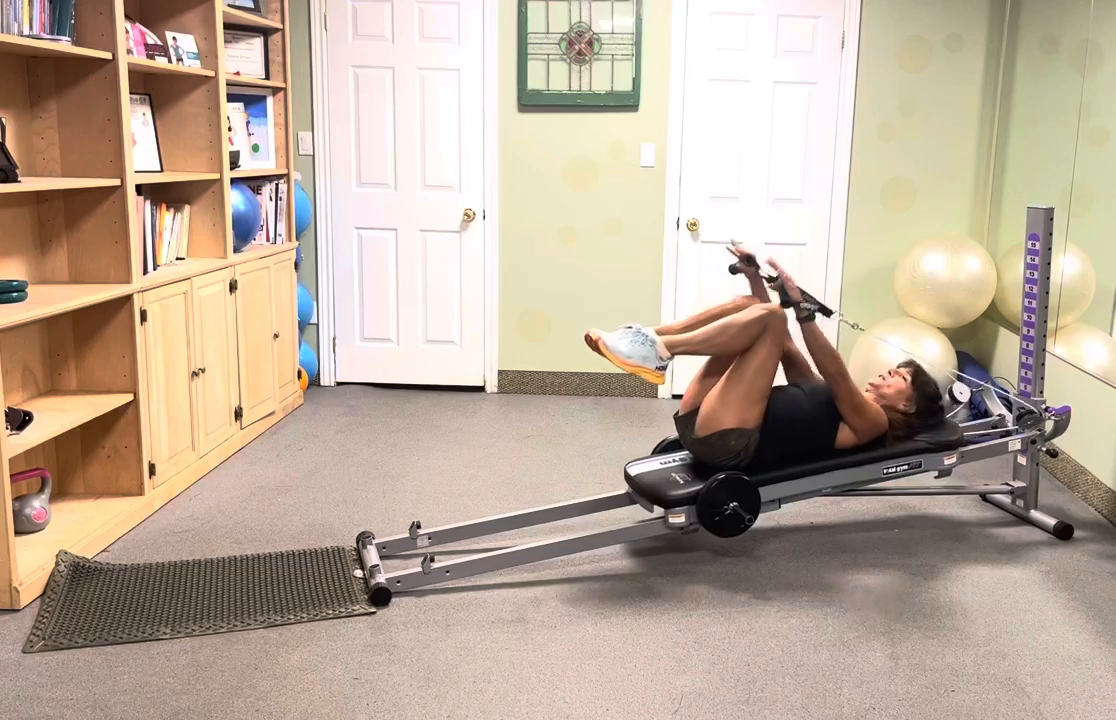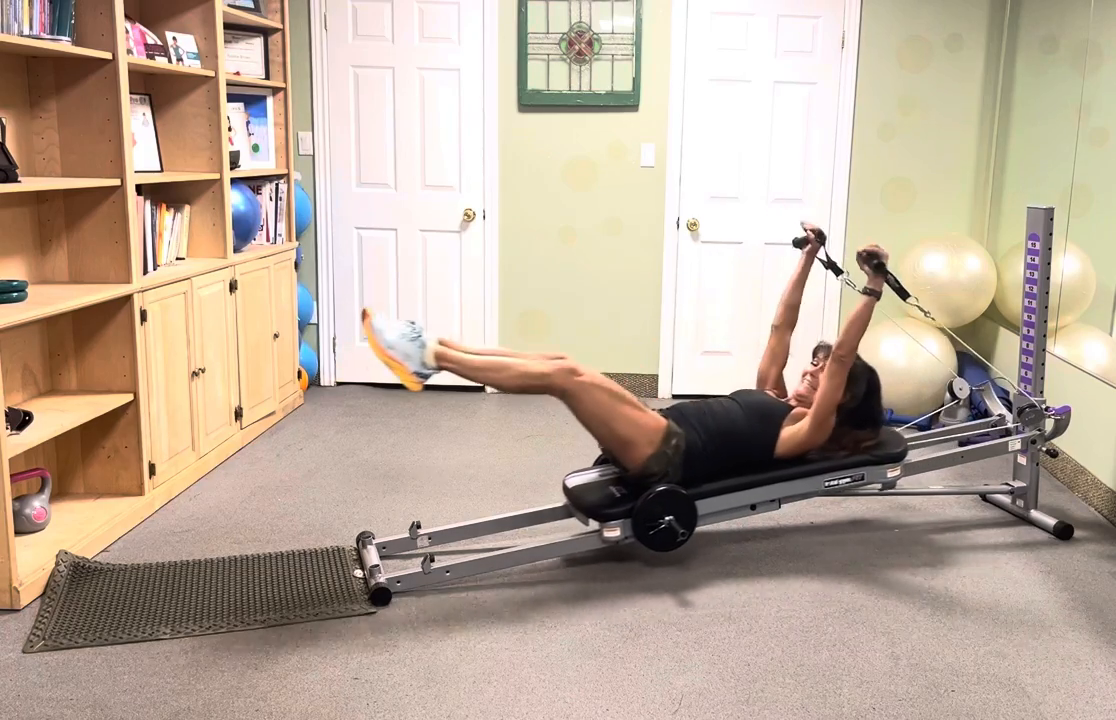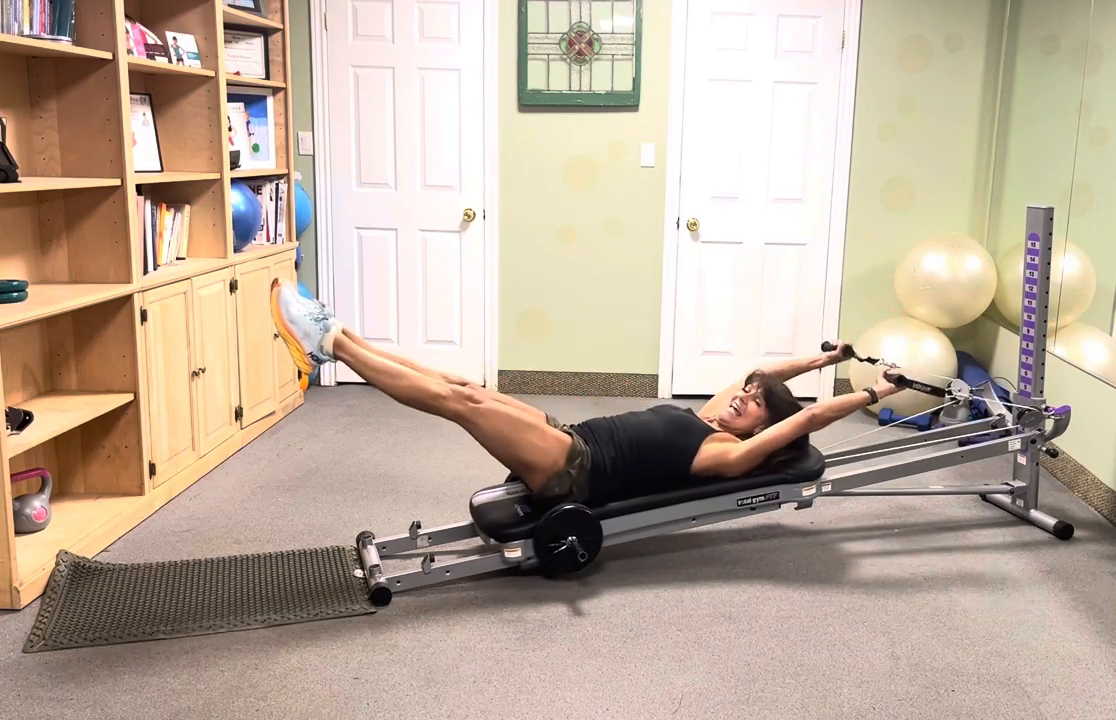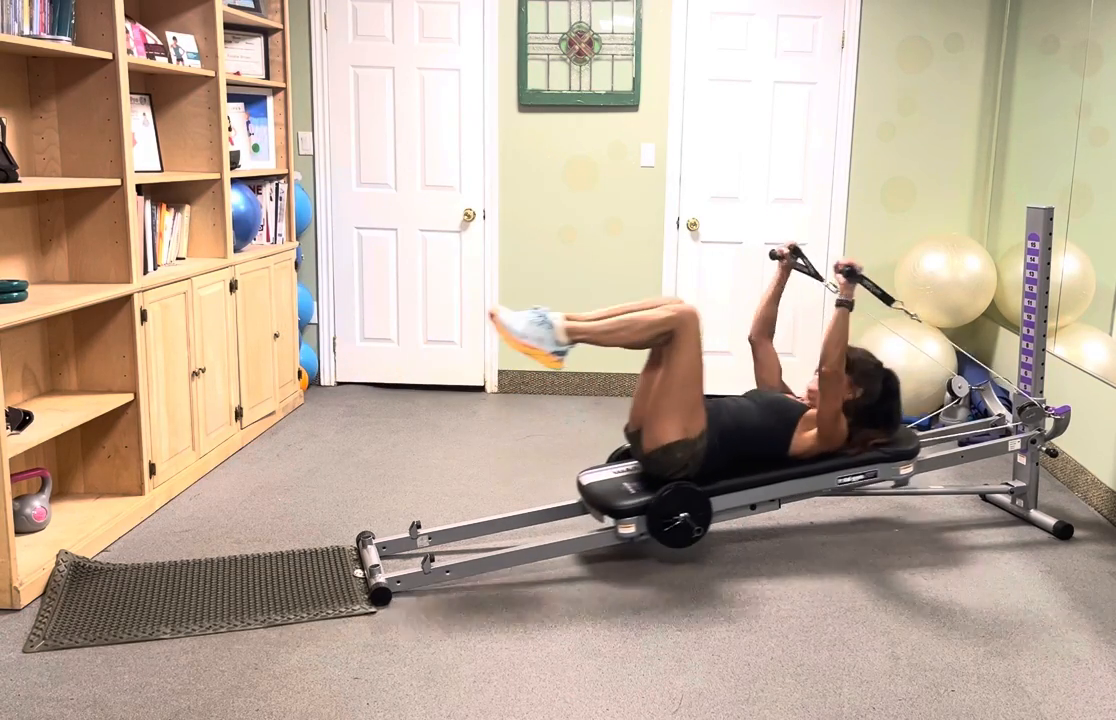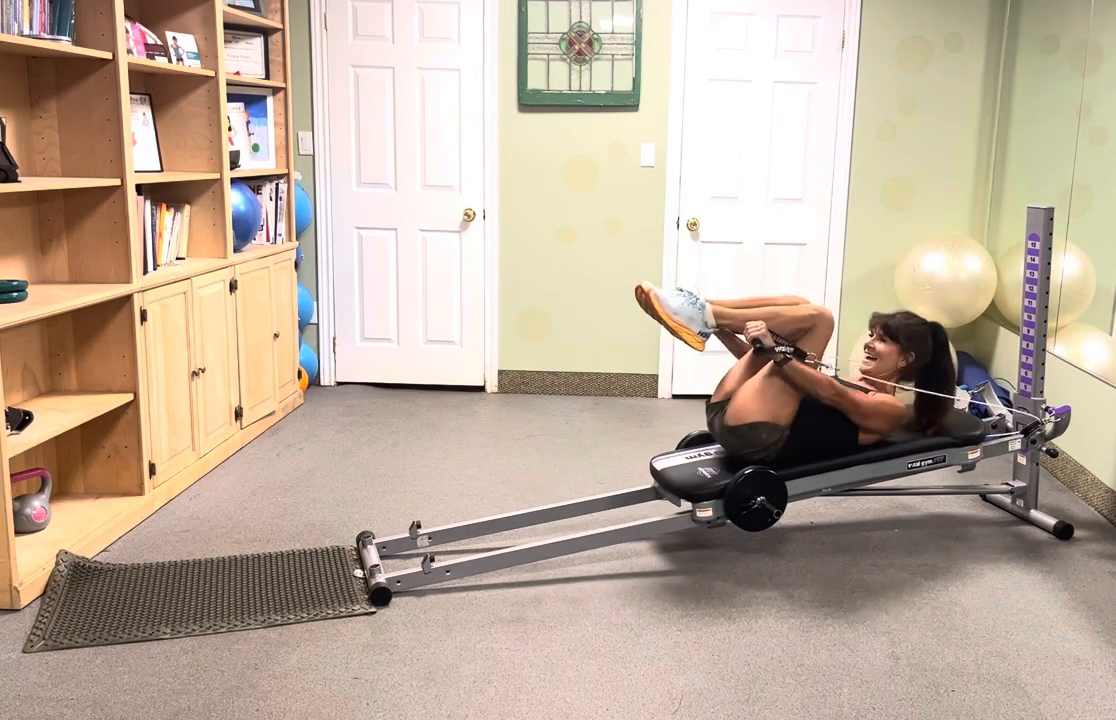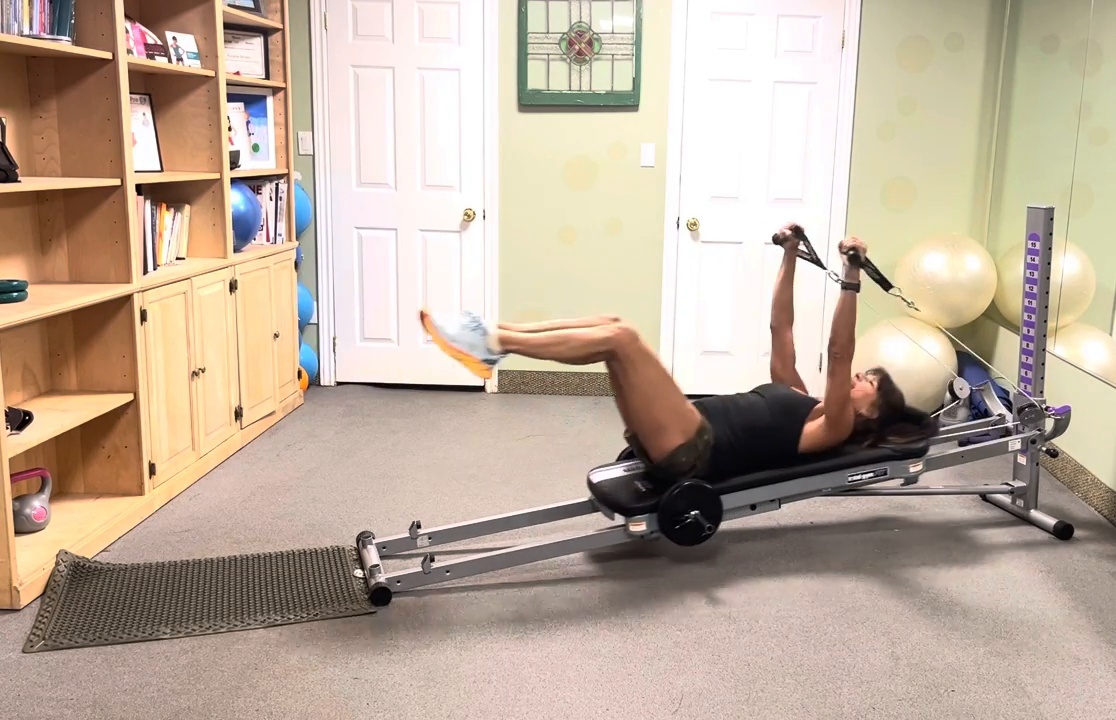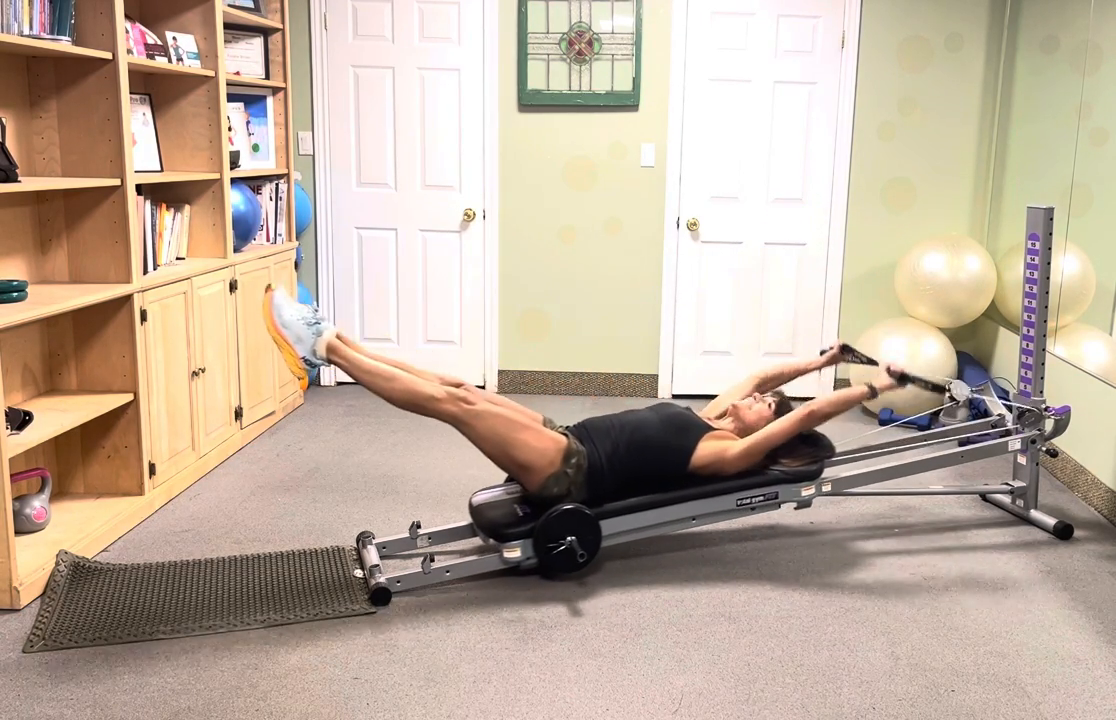
dt=0.7s
person 1, frame 1
left shoulder: (872, 423)
right shoulder: (832, 399)
left elbow: (835, 371)
right elbow: (788, 352)
left wrist: (801, 309)
right wrist: (755, 279)
left hip: (732, 441)
right hip: (700, 423)
left knee: (769, 316)
right knee: (749, 304)
left ankle: (658, 351)
right ankle: (647, 340)
person 1, frame 2
left shoulder: (813, 432)
right shoulder: (773, 401)
left elbow: (842, 359)
right elbow: (781, 327)
left wrist: (871, 290)
right wrist: (808, 259)
left hip: (670, 455)
right hip: (660, 438)
left knee: (562, 373)
right knee: (557, 363)
left ankle: (431, 357)
right ankle: (435, 350)
person 1, frame 3
left shoulder: (734, 454)
right shoulder: (707, 422)
left elbow: (807, 417)
right elbow: (759, 373)
left wrist: (872, 392)
right wrist: (826, 358)
left hip: (578, 473)
right hip: (574, 444)
left knee: (462, 398)
right knee: (463, 386)
left ankle: (331, 343)
right ankle: (335, 338)
person 1, frame 4
left shoulder: (830, 431)
right shoulder: (782, 398)
left elbow: (833, 366)
right elbow: (760, 335)
left wrist: (845, 301)
right wrist: (783, 273)
left hip: (682, 453)
right hip: (654, 437)
left knee: (682, 317)
right knee: (670, 308)
left ankle: (562, 334)
right ankle: (560, 326)
person 1, frame 5
left shoulder: (890, 410)
right shoulder: (849, 386)
left elbow: (830, 393)
left wrist: (775, 351)
right wrist: (721, 329)
left hip: (756, 435)
right hip: (727, 417)
left knee: (818, 318)
right knee: (797, 309)
left ankle: (707, 316)
right ankle: (703, 316)
person 1, frame 6
left shoulder: (834, 429)
right shoulder: (795, 396)
left elbow: (840, 352)
right elbow: (780, 326)
left wrist: (850, 278)
right wrist: (788, 258)
left hip: (691, 452)
right hip: (669, 438)
left knee: (620, 336)
right knee: (611, 326)
left ankle: (495, 344)
right ankle: (496, 336)
person 1, frame 7
left shoulder: (731, 454)
right shoulder: (710, 425)
left elbow: (802, 419)
right elbow: (758, 376)
left wrist: (871, 389)
right wrist: (824, 360)
left hip: (571, 473)
right hip: (567, 440)
left knee: (455, 402)
right knee: (455, 386)
left ankle: (324, 349)
right ankle: (330, 342)
